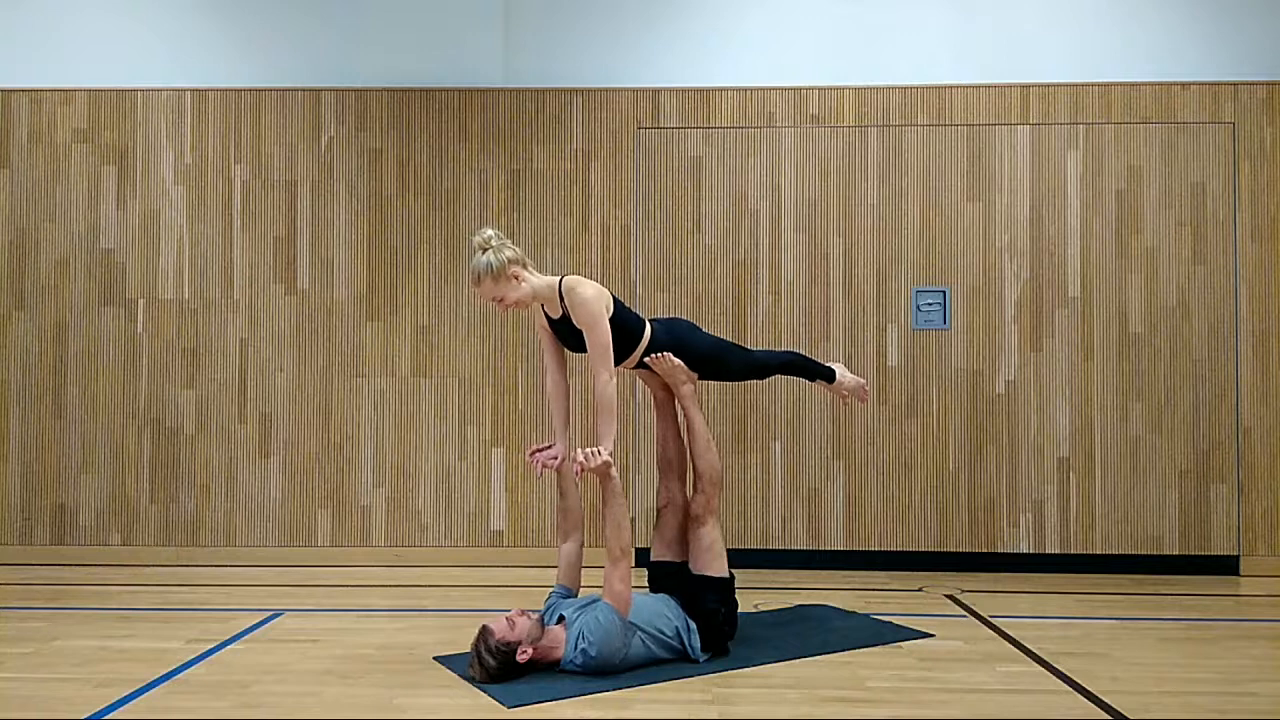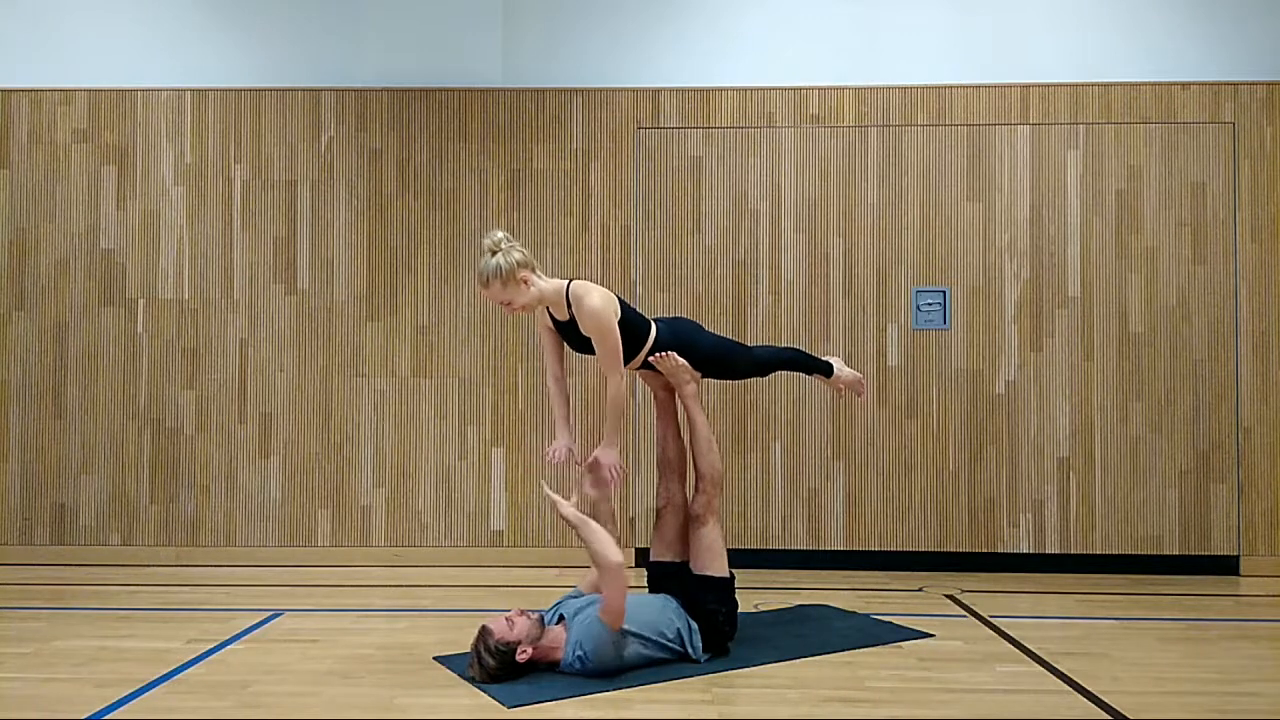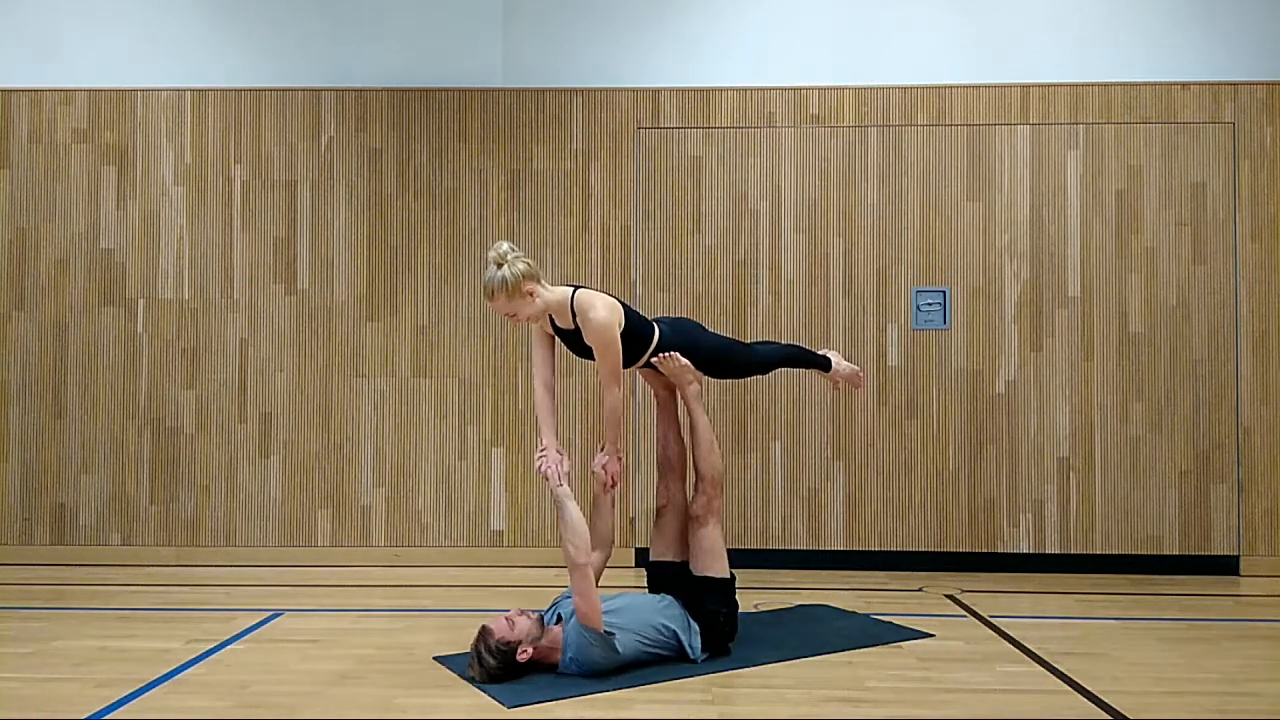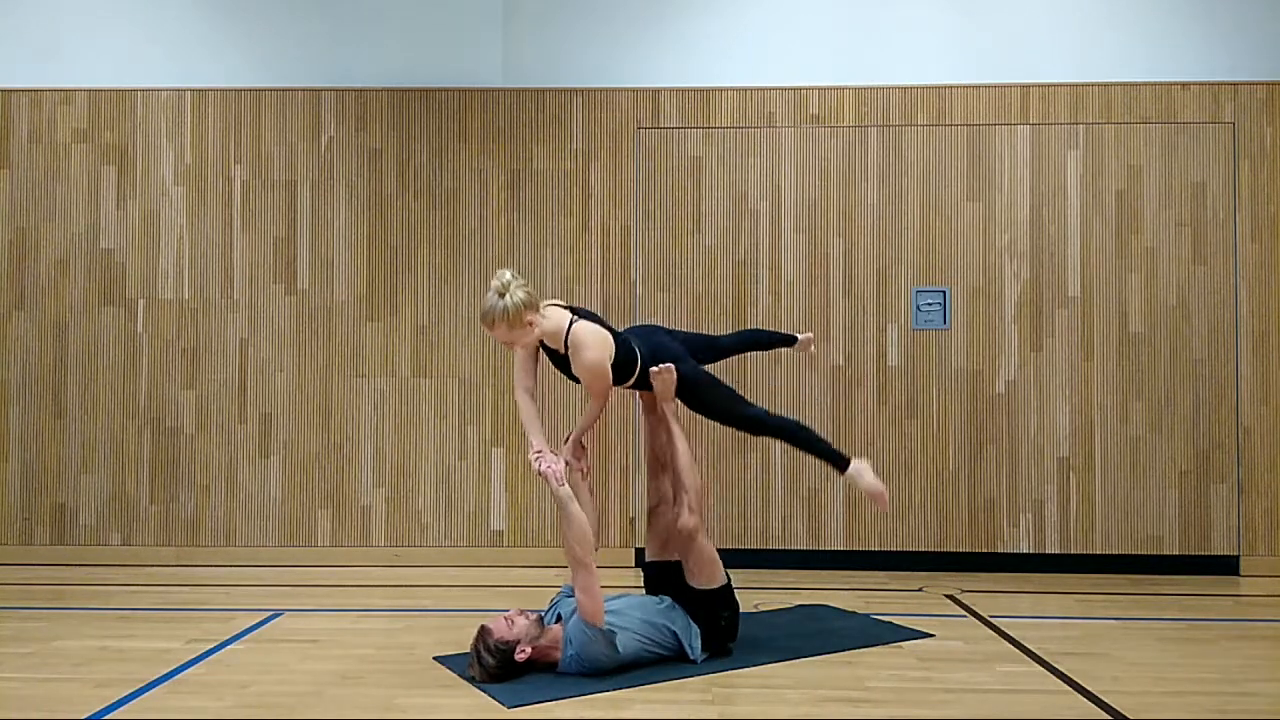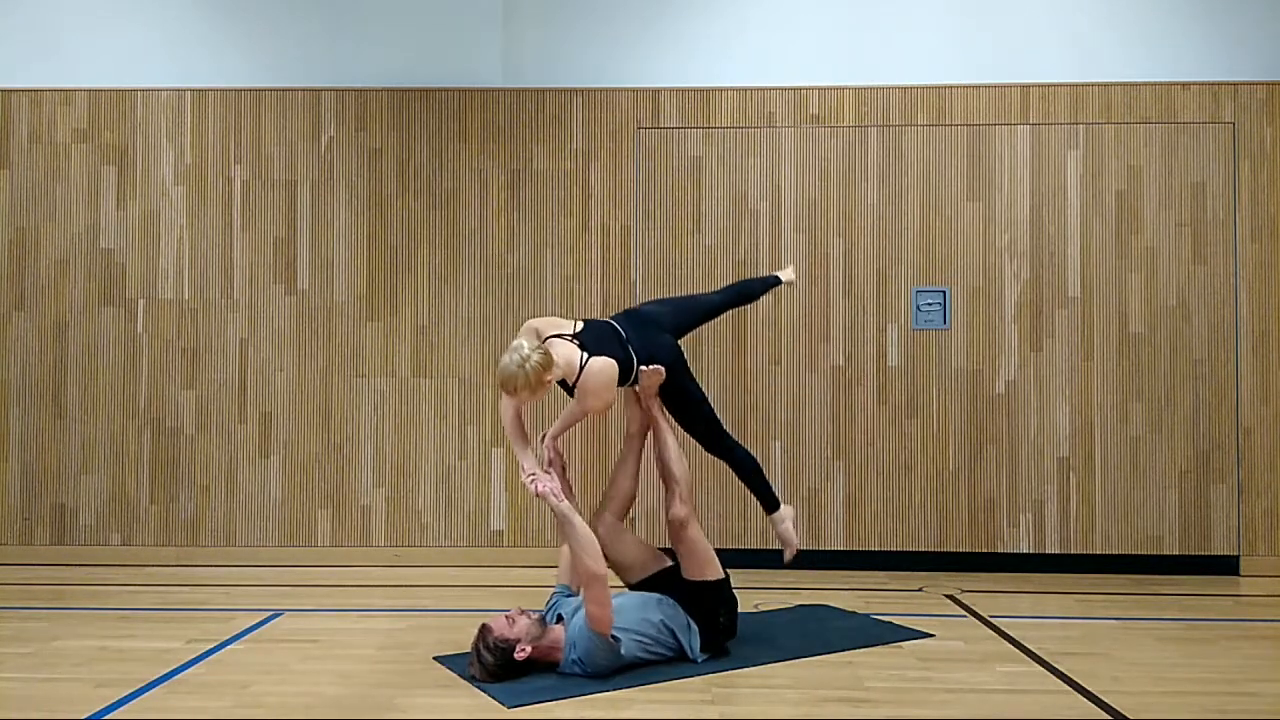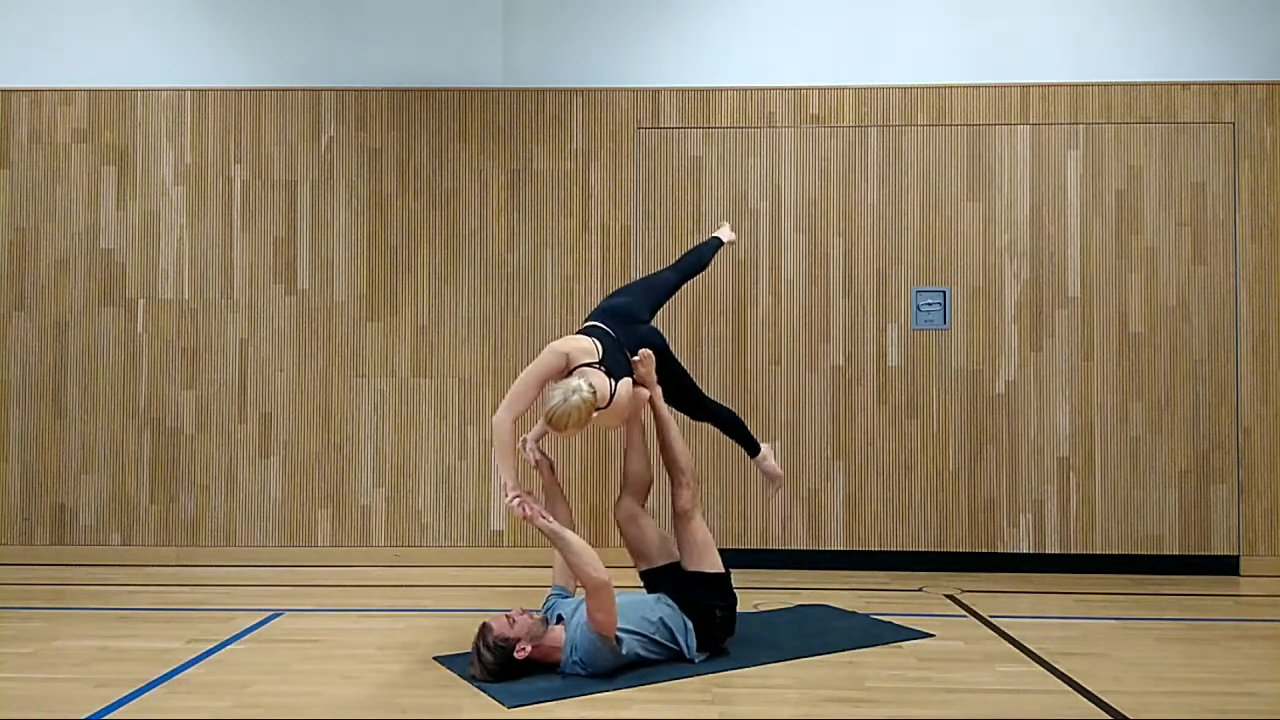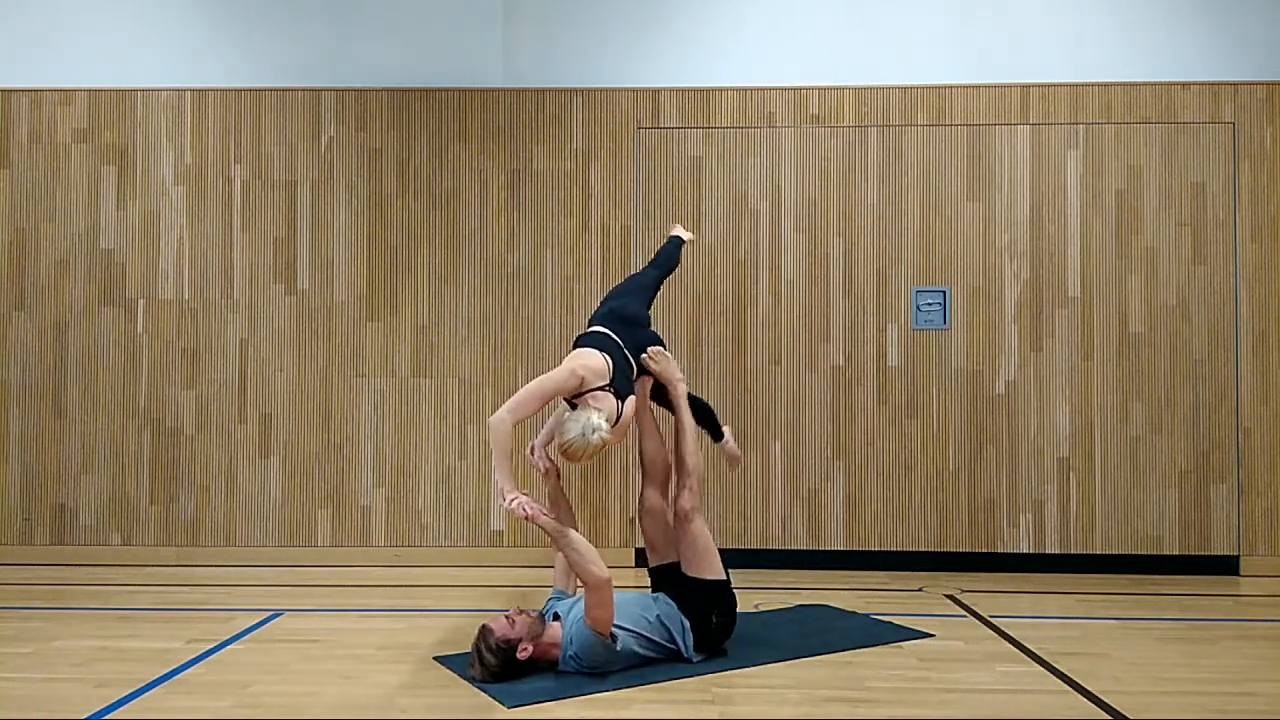
dt=0.7s
person 1, frame 1
left shoulder: (580, 295)
right shoulder: (543, 311)
left elbow: (605, 376)
right elbow: (555, 377)
left wrist: (605, 446)
right wrist: (560, 442)
left hip: (677, 346)
right hip: (655, 358)
left knee: (754, 365)
right knee: (753, 367)
left ankle: (832, 374)
right ankle: (828, 375)
person 1, frame 2
left shoulder: (588, 302)
right shoulder: (546, 311)
left elbow: (616, 379)
right elbow: (555, 377)
left wrist: (610, 444)
right wrist: (563, 434)
left hip: (681, 346)
right hip: (657, 355)
left knee: (756, 362)
right knee: (753, 363)
left ankle: (829, 368)
right ankle: (825, 369)
person 1, frame 3
left shoulder: (595, 315)
right shoulder: (545, 317)
left elbow: (612, 391)
right elbow: (542, 384)
left wrist: (612, 450)
right wrist: (550, 444)
left hip: (684, 345)
right hip: (657, 346)
left knee: (759, 360)
right knee: (754, 359)
left ankle: (828, 363)
right ankle: (824, 362)
person 1, frame 4
left shoulder: (587, 351)
right shoulder: (534, 317)
left elbow: (598, 405)
right elbow: (524, 392)
left wrist: (574, 442)
right wrist: (540, 446)
left hip: (666, 368)
right hip: (643, 341)
left knee: (754, 419)
right knee: (725, 344)
left ankle: (850, 468)
right ankle: (796, 340)
person 1, frame 5
left shoulder: (595, 388)
right shoulder: (533, 334)
right elbow: (508, 406)
left wrist: (553, 434)
right wrist: (528, 462)
left hip: (659, 361)
right hip: (636, 323)
left knee: (717, 441)
right knee: (718, 300)
left ankle: (776, 510)
right ankle: (778, 278)
person 1, frame 6
left shoulder: (616, 404)
right shoulder: (561, 353)
right elbow: (503, 417)
left wrist: (537, 435)
right wrist: (511, 488)
left hip: (644, 348)
right hip: (616, 314)
left knee: (700, 407)
right knee: (672, 275)
left ankle: (758, 453)
right ankle: (719, 238)
person 1, frame 7
left shoulder: (621, 419)
right shoulder: (579, 371)
right wrist: (508, 491)
left hip: (644, 351)
right hip: (616, 320)
left knee: (677, 400)
right knee: (654, 273)
left ankle: (719, 434)
right ankle: (678, 239)
person 2, frame 1
left shoulder: (555, 616)
right shoulder: (593, 649)
left elbow: (571, 540)
right elbow: (619, 557)
left wrist: (564, 473)
right wrist: (609, 479)
left hip: (670, 603)
right hip: (704, 622)
right knee: (702, 507)
left ankle: (665, 395)
right ankle: (684, 393)
person 2, frame 2
left shoulder: (558, 617)
right shoulder: (588, 653)
left elbow: (608, 566)
right elbow: (615, 565)
left wrist: (599, 500)
right wrist: (572, 514)
left hip: (671, 605)
right hip: (704, 621)
right knee: (703, 507)
left ankle: (666, 393)
right ankle: (687, 392)
person 2, frame 3
left shoulder: (556, 617)
right shoulder: (582, 653)
left elbow: (598, 553)
right elbow: (581, 564)
left wrist: (603, 490)
right wrist: (561, 494)
left hip: (671, 603)
right hip: (705, 622)
right knee: (704, 507)
left ankle: (667, 394)
right ankle: (690, 393)
person 2, frame 4
left shoulder: (557, 615)
right shoulder: (582, 651)
left elbow: (585, 549)
right elbow: (582, 564)
left wrist: (576, 478)
right wrist: (562, 492)
left hip: (670, 607)
right hip: (706, 625)
right knee: (686, 522)
right ankle: (665, 408)
person 2, frame 5
left shoulder: (556, 615)
right shoulder: (585, 653)
left elbow: (571, 547)
right elbow: (594, 574)
left wrist: (560, 479)
right wrist: (560, 506)
left hip: (672, 604)
right hip: (705, 622)
left knee: (604, 524)
right knee: (679, 515)
left ankle: (637, 428)
right ankle: (651, 407)
person 2, frame 6
left shoulder: (554, 616)
right shoulder: (585, 655)
left elbow: (565, 540)
right elbow: (598, 581)
left wrist: (548, 477)
right wrist: (544, 524)
left hip: (671, 604)
right hip: (703, 619)
right knee: (684, 504)
left ankle: (635, 404)
right ankle: (653, 396)
person 2, frame 7
left shoulder: (555, 615)
right shoulder: (582, 651)
left elbow: (566, 549)
right elbow: (599, 579)
left wrist: (552, 483)
right wrist: (544, 522)
left hip: (671, 604)
right hip: (702, 620)
right knee: (686, 506)
right ankle: (677, 392)
